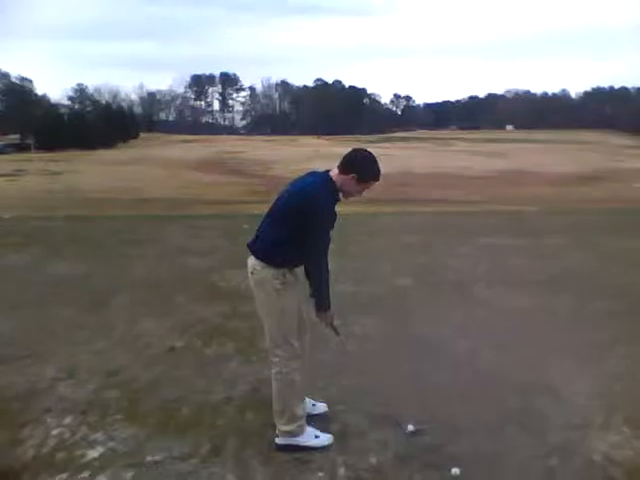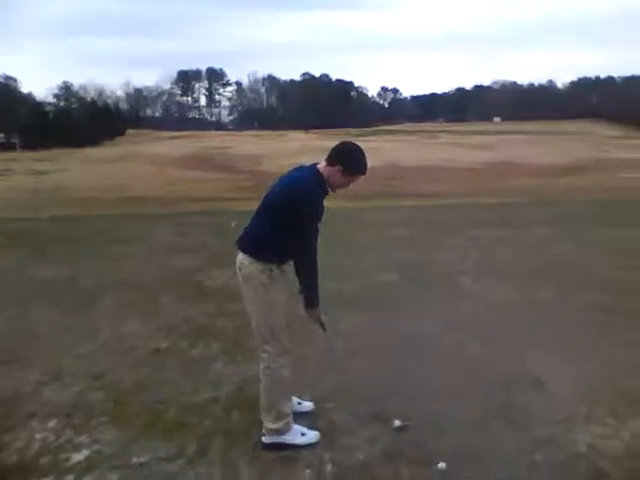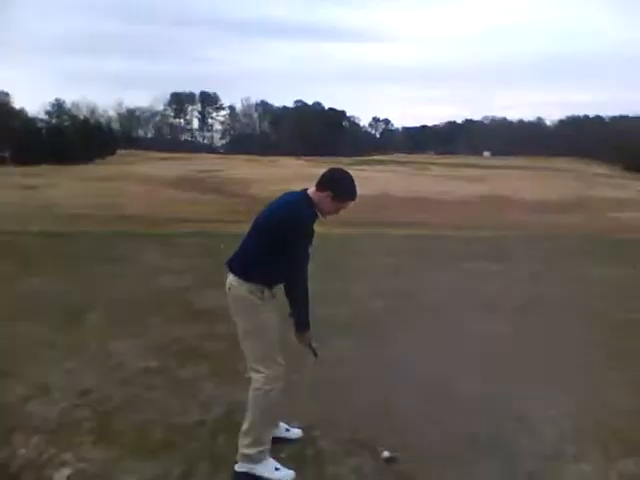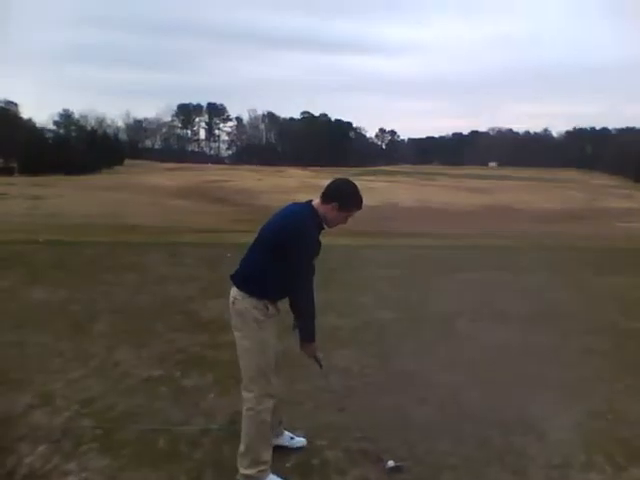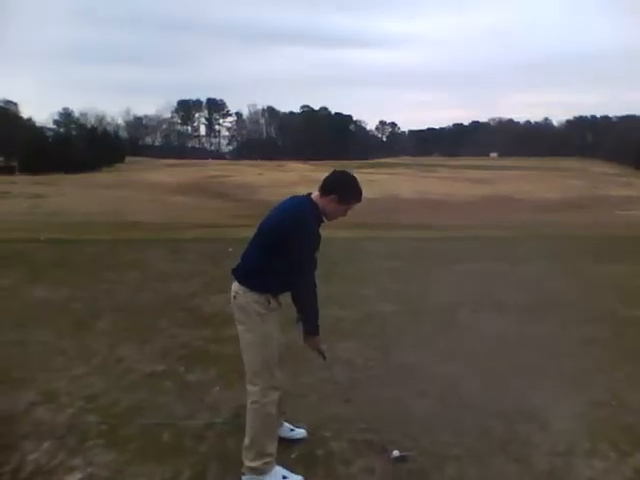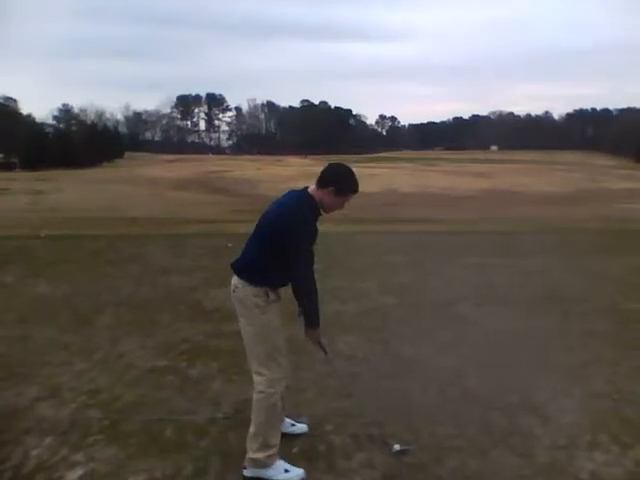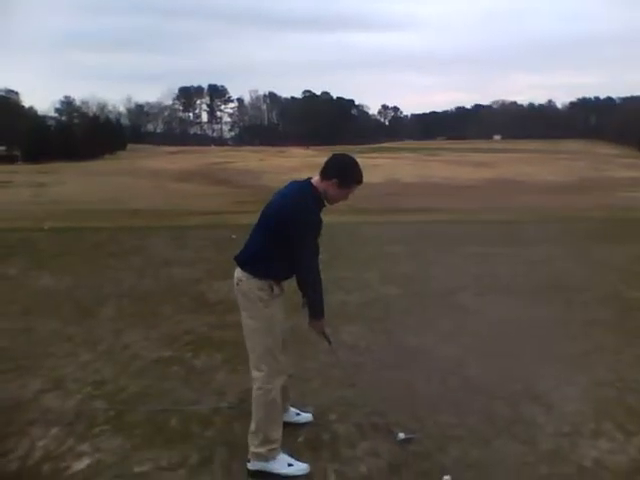
dt=0.2s
person 1, frame 1
left shoulder: (316, 182)
right shoulder: (319, 200)
right elbow: (317, 257)
left wrist: (316, 295)
right wrist: (323, 304)
left hip: (284, 264)
right hip: (271, 271)
left knee: (299, 335)
right knee: (287, 352)
left ankle: (294, 400)
right ankle: (290, 431)
person 1, frame 2
left shoulder: (304, 177)
right shoulder: (307, 193)
left elbow: (299, 245)
right elbow: (306, 250)
left wrist: (305, 290)
right wrist: (311, 301)
left hip: (268, 260)
right hip: (259, 266)
left knee: (278, 339)
right knee: (275, 347)
left ankle: (279, 398)
right ankle: (277, 428)
person 1, frame 3
left shoulder: (295, 203)
right shoulder: (298, 217)
left elbow: (290, 268)
right elbow: (297, 273)
left wrist: (296, 312)
right wrist: (302, 324)
left hip: (253, 283)
right hip: (250, 289)
left knee: (267, 362)
right knee: (268, 370)
left ankle: (267, 423)
person 1, frame 4
left shoulder: (299, 214)
right shoulder: (303, 230)
right elbow: (302, 287)
left wrist: (300, 322)
right wrist: (307, 336)
left hip: (255, 297)
right hip: (253, 303)
left knee: (265, 377)
right knee: (259, 389)
left ankle: (272, 431)
person 1, frame 5
left shoulder: (298, 207)
right shoulder: (303, 223)
right elbow: (304, 280)
left wrist: (302, 313)
right wrist: (311, 329)
left hip: (257, 291)
right hip: (255, 298)
left knee: (269, 370)
right knee: (263, 382)
left ankle: (273, 423)
person 1, frame 6
left shoulder: (296, 202)
right shoulder: (299, 217)
left elbow: (295, 267)
right elbow: (302, 273)
left wrist: (305, 309)
right wrist: (312, 322)
left hip: (257, 285)
right hip: (255, 291)
left knee: (271, 363)
right knee: (271, 373)
left ankle: (273, 419)
person 1, frame 7
left shoulder: (299, 192)
right shoulder: (303, 208)
left elbow: (299, 259)
right elbow: (307, 265)
left wrist: (308, 300)
right wrist: (316, 312)
left hip: (260, 277)
right hip: (258, 284)
left knee: (274, 354)
right knee: (269, 367)
left ankle: (278, 408)
